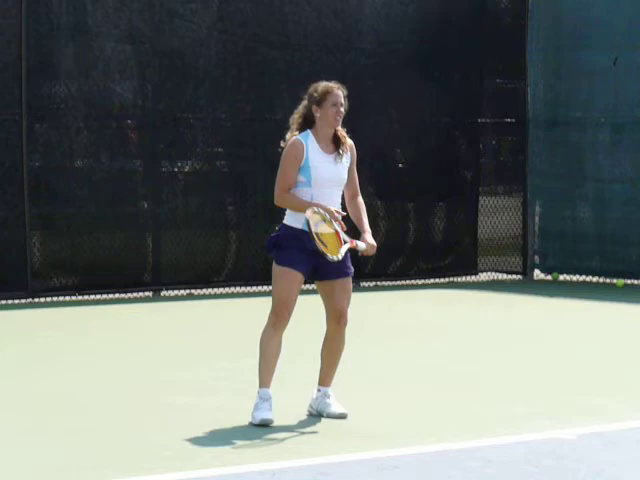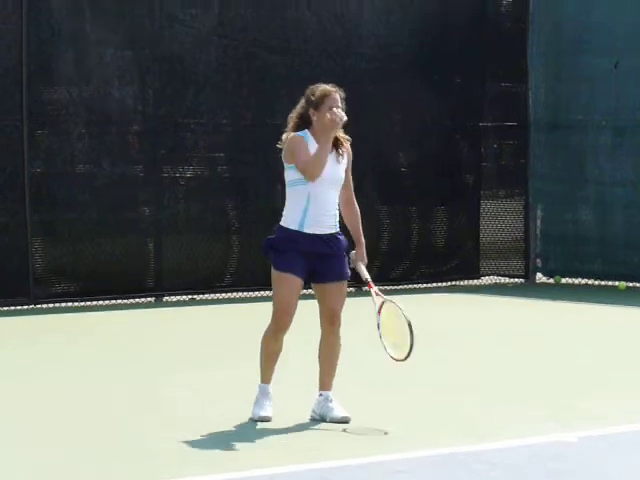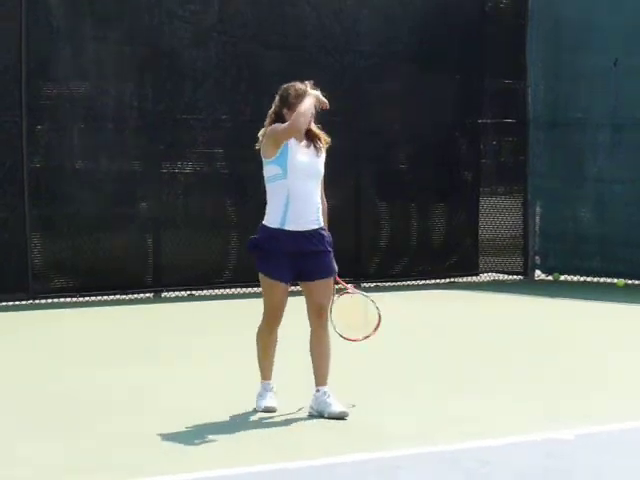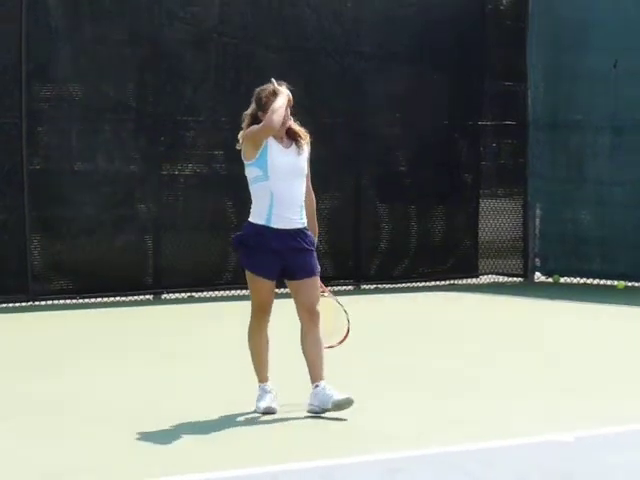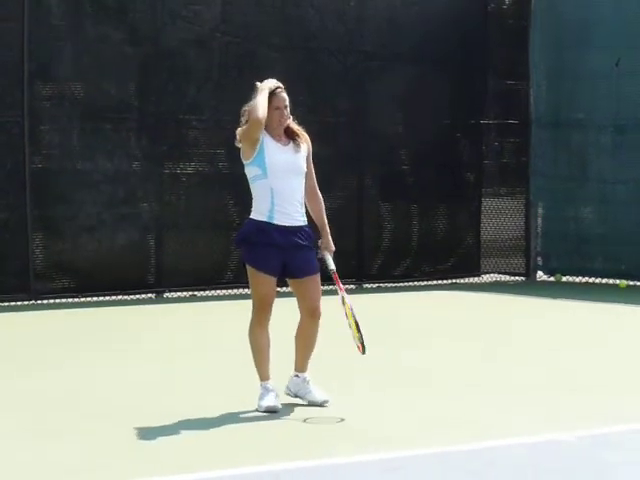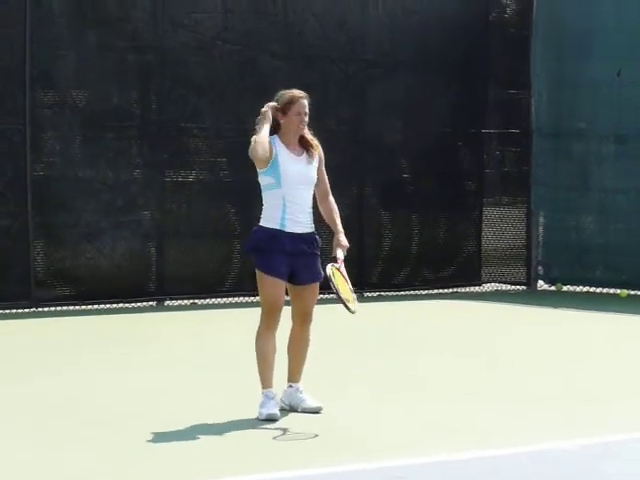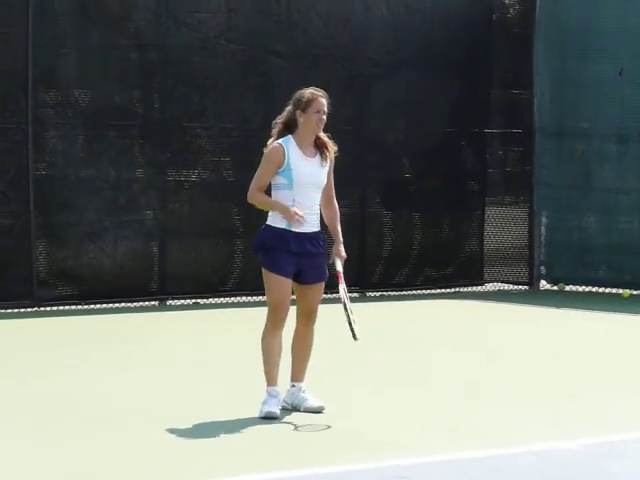
dt=0.3s
person 1, frame 1
left shoulder: (347, 148)
right shoulder: (297, 144)
left elbow: (354, 197)
right elbow: (281, 196)
left wrist: (365, 232)
right wrist: (317, 207)
right hip: (295, 240)
left knee: (339, 319)
right knee: (279, 316)
left ankle: (322, 395)
right ankle: (264, 397)
person 1, frame 2
left shoulder: (344, 149)
right shoulder: (296, 141)
left elbow: (347, 202)
right elbow: (311, 174)
left wrist: (360, 244)
right wrist: (327, 134)
left hip: (330, 243)
right hip: (293, 242)
left knee: (332, 322)
right knee: (281, 320)
left ankle: (325, 400)
right ankle: (264, 391)
person 1, frame 3
left shoulder: (319, 143)
right shoulder: (273, 136)
right elbow: (296, 126)
left wrist: (325, 235)
right wrist: (311, 96)
left hip: (314, 239)
right hip: (278, 238)
left knee: (320, 316)
right knee: (272, 318)
left ankle: (322, 395)
right ankle: (266, 387)
person 1, frame 4
left shoulder: (302, 141)
right shoulder: (252, 139)
right elbow: (273, 125)
left wrist: (313, 235)
right wrist: (281, 94)
left hip: (298, 237)
right hip: (263, 237)
left knee: (311, 314)
right knee: (261, 315)
left ankle: (320, 391)
right ankle: (265, 390)
person 1, frame 5
left shoulder: (302, 141)
right shoulder: (252, 139)
left elbow: (312, 191)
right elbow: (254, 119)
left wrist: (325, 233)
right wrist: (263, 88)
left hip: (300, 234)
right hip: (263, 234)
left knee: (312, 311)
right knee: (262, 312)
left ankle: (300, 379)
right ankle: (266, 388)
person 1, frame 6
left shoulder: (314, 151)
right shoulder: (270, 148)
left elbow: (325, 197)
right elbow: (258, 155)
left wrist: (339, 232)
right wrist: (264, 120)
left hip: (306, 241)
right hip: (273, 240)
left knee: (304, 319)
right knee: (270, 317)
left ankle: (293, 390)
right ankle: (268, 396)
person 1, frame 7
left shoulder: (327, 152)
right shoulder: (279, 148)
right elbow: (254, 194)
left wrist: (338, 241)
right wrist: (284, 210)
left hip: (313, 241)
right hip: (280, 239)
left knee: (308, 318)
right knee: (277, 316)
left ankle: (296, 390)
right ankle: (272, 394)
